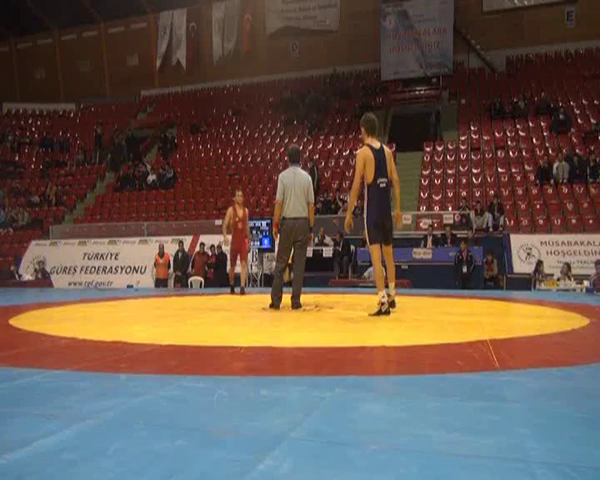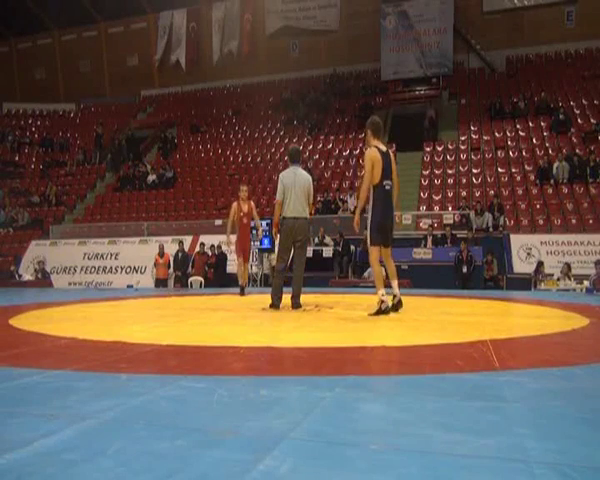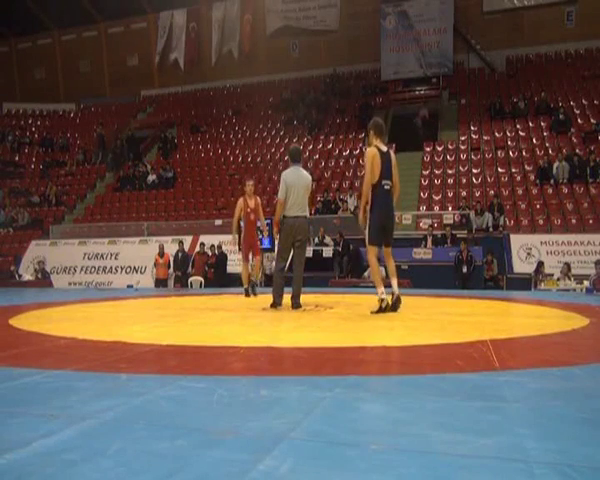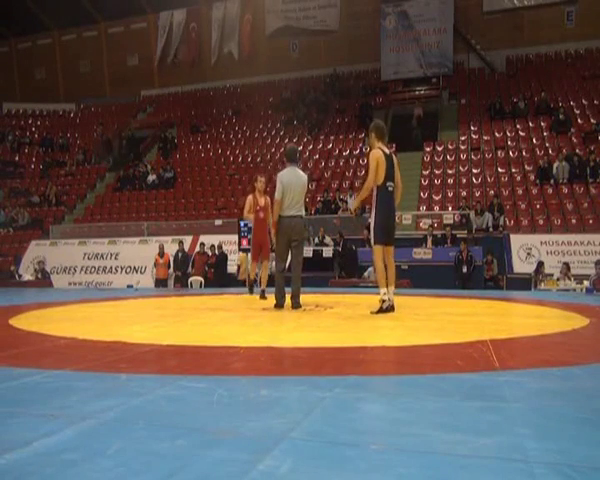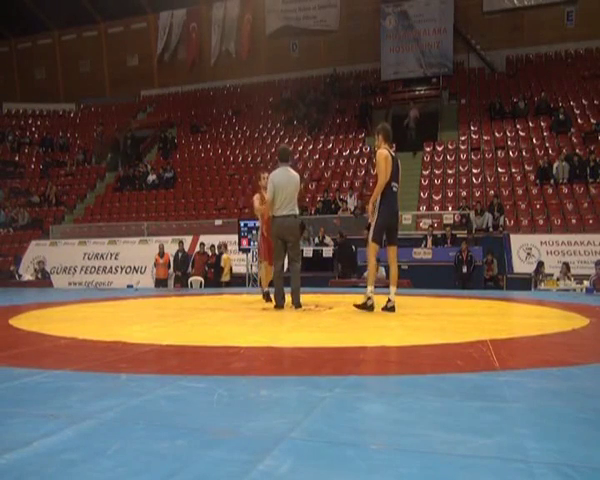
dt=0.4s
person 1, frame 1
left shoulder: (363, 152)
right shoulder: (387, 151)
left elbow: (356, 185)
right elbow: (396, 181)
left wrist: (349, 213)
right wrist: (398, 209)
left hip: (372, 209)
right hip: (387, 209)
left knee: (376, 257)
right knee: (388, 254)
left ankle: (383, 303)
right ankle: (391, 297)
person 1, frame 2
left shoulder: (370, 153)
right shoulder: (389, 154)
left elbow: (366, 185)
right elbow: (395, 185)
left wrist: (357, 212)
left hip: (376, 210)
right hip: (389, 211)
left knee: (374, 258)
right knee: (387, 256)
left ankle: (383, 301)
right ankle: (396, 296)
person 1, frame 3
left shoulder: (371, 151)
right shoulder: (391, 154)
left elbow: (367, 181)
right elbow: (396, 186)
left wrist: (362, 209)
left hip: (376, 209)
right hip: (389, 210)
left knee: (372, 255)
right knee: (388, 254)
left ankle: (383, 298)
right ankle: (395, 293)
person 1, frame 4
left shoulder: (375, 153)
right shoulder: (392, 157)
left elbow: (371, 182)
right elbow: (398, 186)
left wrist: (357, 200)
left hip: (379, 209)
right hip: (391, 210)
left knee: (378, 256)
right knee: (389, 257)
left ankle: (384, 300)
right ankle: (390, 300)
person 1, frame 5
left shoulder: (381, 153)
right shoulder: (396, 158)
left elbow: (382, 180)
left wrist: (371, 202)
left hip: (383, 208)
right hip: (394, 210)
left knee: (371, 253)
right knee: (392, 258)
left ankle: (370, 299)
right ankle: (391, 301)
person 2, frame 1
left shoulder: (283, 176)
right shoulder: (306, 177)
left elbow: (278, 202)
right elbow: (311, 205)
left wrist: (275, 224)
right wrist: (311, 228)
left hip: (287, 222)
right hip: (302, 222)
left knee: (281, 262)
right knee: (299, 264)
left ankle: (276, 300)
right ankle: (296, 301)
person 2, frame 2
left shoulder: (283, 175)
right shoulder: (307, 177)
left elbow: (279, 202)
right elbow: (310, 203)
left wrist: (275, 223)
left hip: (287, 222)
right hip: (303, 222)
left knee: (281, 262)
right knee: (299, 264)
left ankle: (276, 300)
right ankle: (296, 300)
person 2, frame 3
left shoulder: (285, 175)
right shoulder: (308, 177)
left elbow: (281, 201)
left wrist: (276, 223)
left hip: (288, 221)
right hip: (302, 221)
left knee: (281, 261)
right knee: (299, 263)
left ankle: (277, 298)
right ankle: (296, 300)
person 2, frame 4
left shoulder: (281, 175)
right shoulder: (303, 177)
left elbow: (277, 201)
left wrist: (274, 223)
left hip: (284, 221)
right hip: (298, 221)
left knee: (280, 262)
right knee: (297, 263)
left ankle: (280, 300)
right ankle: (295, 300)
person 2, frame 5
left shoulder: (273, 176)
right shoulder: (296, 176)
left elbow: (269, 201)
left hip: (278, 221)
right hip: (292, 220)
left knee: (278, 262)
right knee: (295, 261)
left ankle: (279, 300)
right ankle: (296, 299)
person 3, frame 1
left shoulder: (246, 210)
right shoulder: (231, 210)
right elbow: (224, 225)
left wrist: (248, 239)
right wrist: (225, 236)
left hip: (243, 241)
right hip: (234, 241)
left knee: (244, 264)
right knee: (232, 266)
left ankle: (242, 287)
right ankle: (232, 285)
person 3, frame 2
left shoulder: (251, 204)
right shoulder: (235, 205)
left elbow: (256, 218)
right elbow: (230, 221)
left wrist: (260, 228)
right wrist: (228, 236)
left hip: (248, 237)
right hip: (239, 237)
left knee: (246, 263)
right knee: (240, 261)
left ankle: (244, 286)
right ankle: (241, 285)
person 3, frame 3
left shoulder: (257, 200)
right shoulder: (241, 201)
left elbow: (261, 216)
right elbow: (235, 218)
left wrist: (264, 230)
right wrist: (234, 233)
left hip: (255, 235)
right hip: (245, 235)
left knee: (258, 260)
right knee: (245, 262)
left ankle: (253, 282)
right ankle: (246, 288)
person 3, frame 4
left shoulder: (267, 199)
right shoulder: (250, 198)
right elbow: (245, 214)
right wrist: (249, 217)
left hip: (265, 235)
right hip: (255, 234)
left knee: (265, 263)
right knee: (254, 262)
left ankle: (263, 291)
right ankle: (251, 279)
person 3, frame 5
right shoulder: (257, 197)
right elbow: (257, 209)
right wrist: (264, 208)
left hip: (273, 233)
right hip: (263, 233)
left knee: (271, 265)
right knee: (264, 263)
left ankle: (264, 288)
right ankle: (266, 292)
